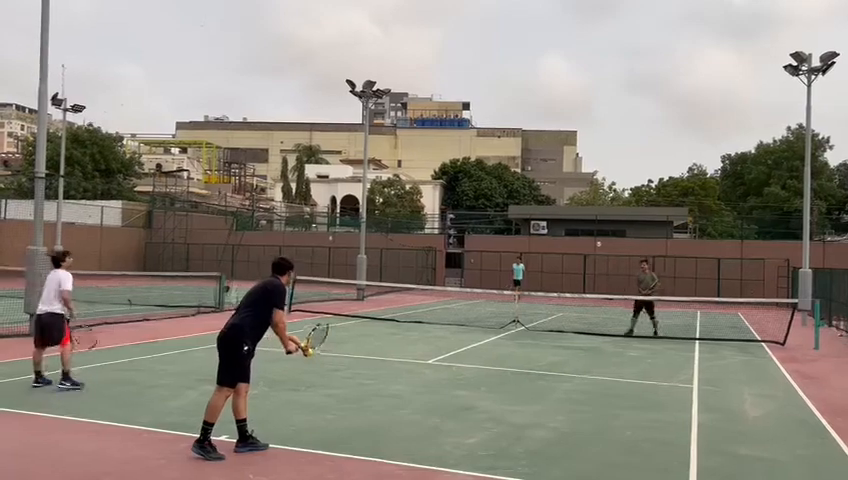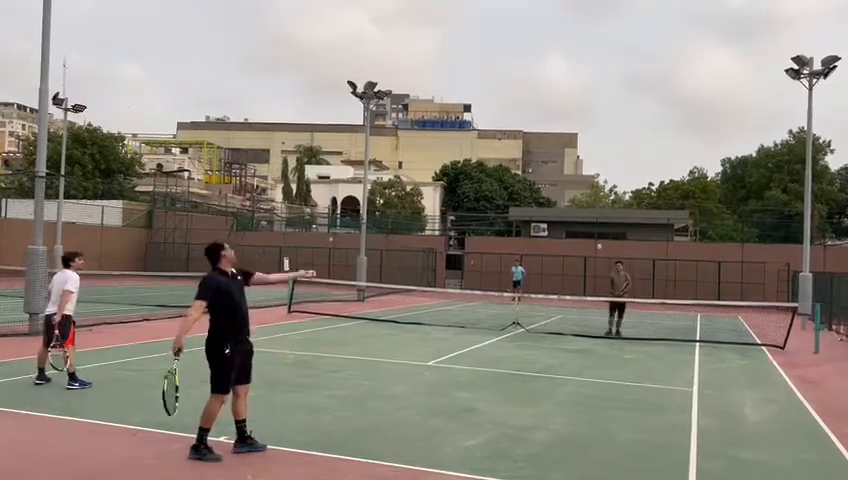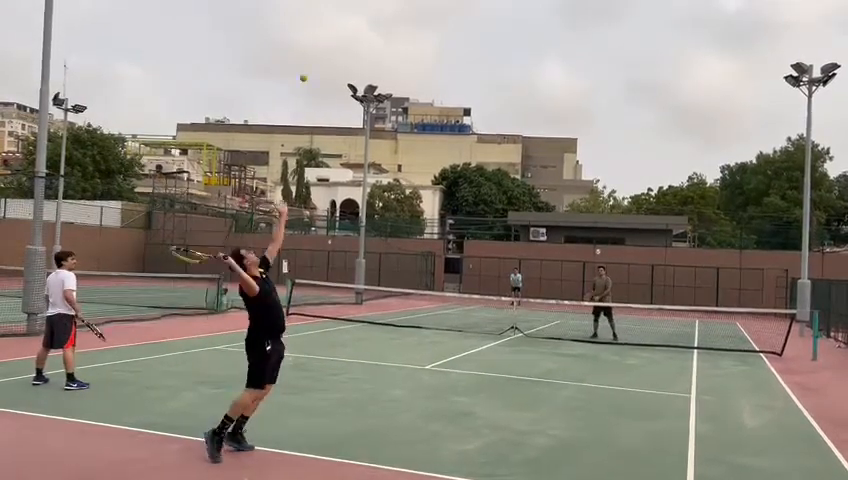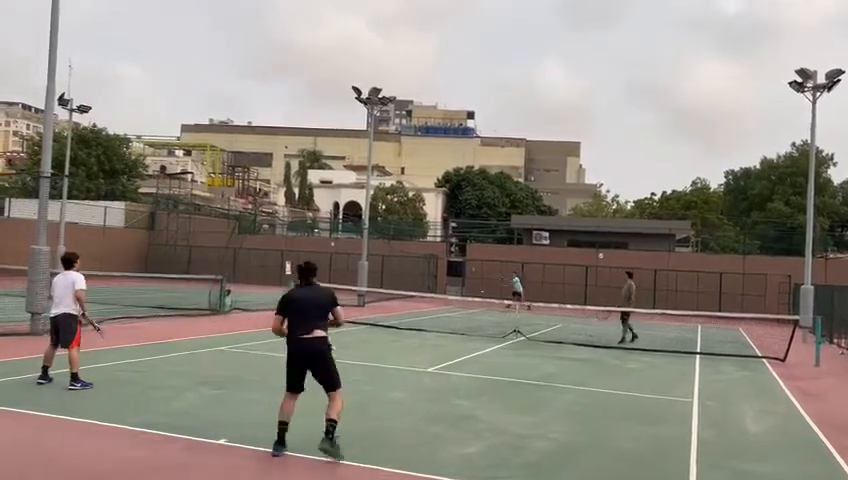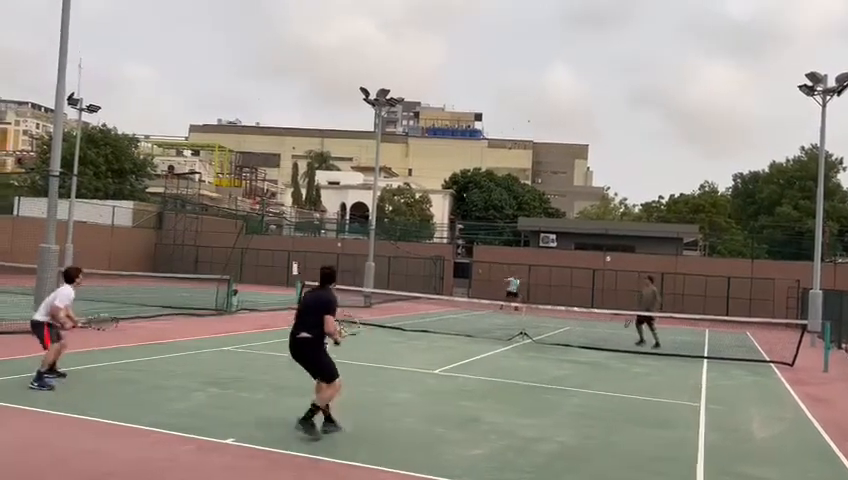
dt=1s
person 1, frame 1
left shoulder: (267, 286)
right shoulder: (278, 287)
left elbow: (274, 324)
right elbow: (278, 323)
left wrist: (296, 341)
right wrist: (287, 345)
left hip: (237, 340)
right hip: (237, 340)
left knee: (241, 389)
right knee: (224, 390)
left ankle: (244, 439)
right ankle: (203, 441)
person 1, frame 2
left shoulder: (237, 275)
right shoulder: (211, 280)
left elbow: (266, 278)
right elbow: (195, 309)
left wrist: (296, 274)
right wrist: (180, 335)
left hip: (241, 343)
right hip: (222, 346)
left knee: (241, 391)
right knee: (219, 396)
left ankle: (243, 439)
right ankle: (199, 445)
person 1, frame 3
left shoulder: (262, 271)
right shoulder: (248, 284)
left elbow: (275, 244)
right elbow: (251, 288)
left wrist: (282, 219)
right wrist: (232, 265)
left hip: (273, 342)
right hip: (261, 343)
left knee: (262, 391)
right knee: (253, 392)
left ankle: (235, 434)
right ankle: (217, 434)
person 1, frame 4
left shoulder: (288, 296)
right shoulder: (327, 293)
left elbow: (276, 328)
right elbow: (340, 321)
left hip: (296, 347)
right hip: (318, 345)
left knee: (291, 394)
right knee: (335, 395)
left ankle: (280, 442)
right ankle: (329, 438)
person 1, frame 5
left shoulder: (308, 294)
right shoulder: (330, 298)
right elbow: (329, 329)
left wrist: (332, 330)
right wrist: (337, 338)
left hip: (295, 343)
right hip: (311, 344)
left knee: (322, 379)
right knee: (334, 384)
left ankle: (328, 421)
right ankle: (307, 420)
person 2, frame 1
left shoulder: (52, 274)
right shoulder: (65, 275)
right elbow: (65, 296)
right wrist: (71, 310)
left hip: (41, 313)
right hip: (55, 315)
left knee: (39, 347)
right knee: (66, 346)
left ankle: (38, 378)
right ankle: (66, 379)
person 2, frame 2
left shoulder: (58, 274)
right shoulder: (73, 276)
right elbow: (65, 296)
right wrist: (59, 314)
left hip: (49, 314)
right hip: (63, 316)
left knee: (45, 346)
right knee: (69, 347)
left ankle: (40, 375)
right ankle: (73, 380)
person 2, frame 3
left shoulder: (51, 276)
right shoulder: (69, 275)
left elbow: (47, 297)
right elbow: (68, 295)
right wrist: (77, 310)
left hip: (51, 315)
right hip: (64, 316)
left knee: (45, 346)
right knee: (68, 347)
left ankle: (38, 376)
right ankle: (71, 380)
person 2, frame 4
left shoulder: (57, 278)
right shoulder: (77, 276)
left elbow: (53, 297)
right elbow: (79, 295)
right wrist: (84, 310)
left hip: (54, 315)
right hip: (69, 316)
left knee: (52, 345)
right knee: (74, 347)
left ankle: (44, 375)
right ankle: (75, 380)
person 2, frame 5
left shoulder: (67, 289)
right shoulder: (67, 292)
left elbow: (66, 309)
right elbow: (54, 312)
left wrist: (74, 321)
right wrist: (63, 324)
left hip: (43, 321)
right hip: (42, 322)
left knee: (61, 344)
right knee: (54, 348)
left ankle: (51, 370)
right ankle: (37, 380)
